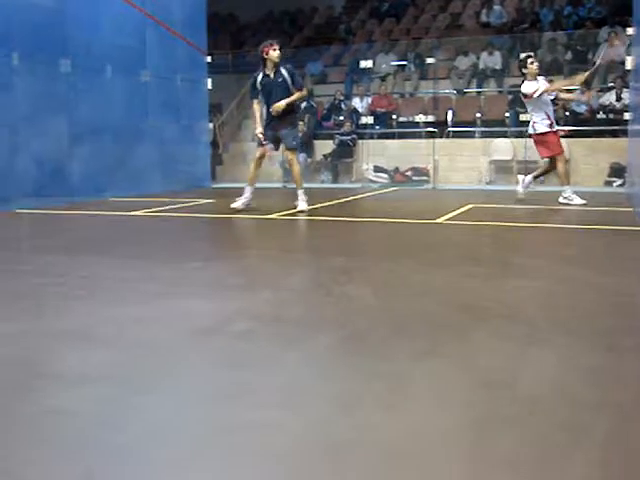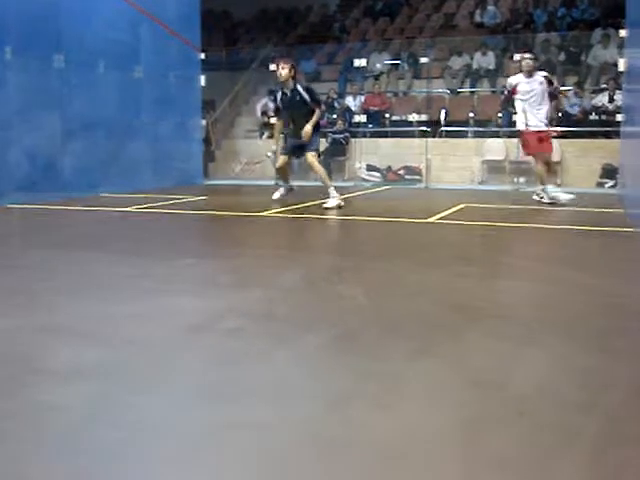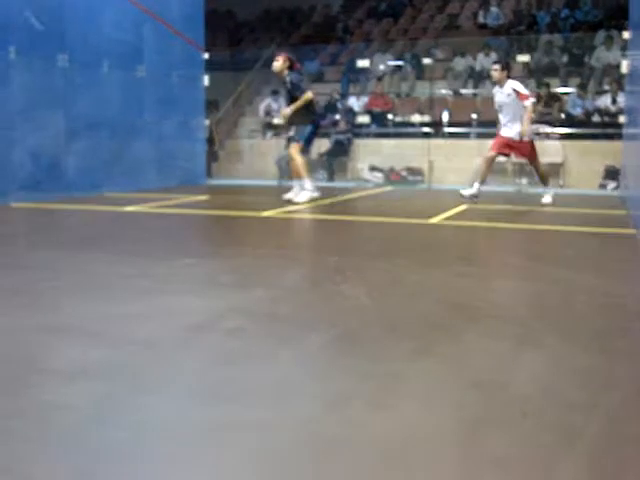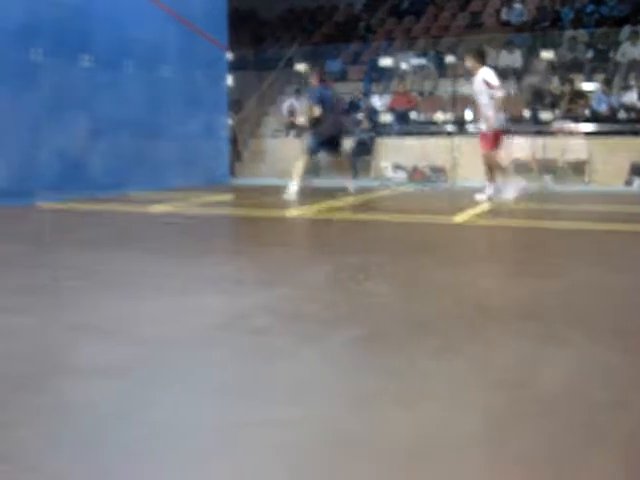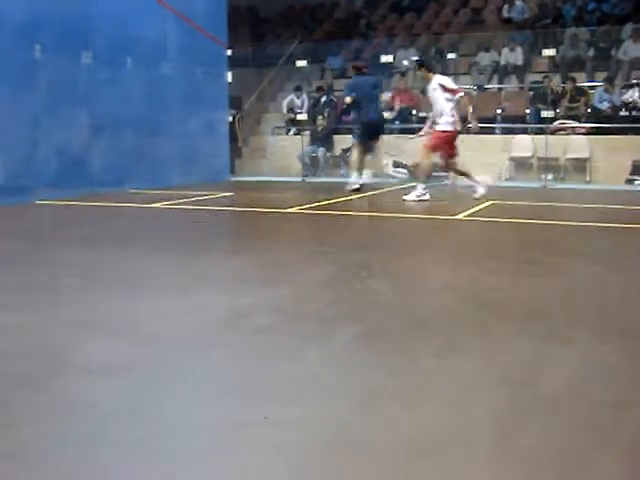
dt=0.3s
person 1, frame 1
left shoulder: (541, 80)
right shoulder: (526, 88)
left elbow: (557, 95)
right elbow: (550, 89)
left wrist: (578, 97)
right wrist: (573, 81)
left hip: (547, 127)
right hip: (542, 128)
left knee: (553, 162)
right knee: (561, 159)
left ankle: (527, 179)
right ankle: (566, 194)
person 1, frame 2
left shoulder: (544, 77)
right shoulder: (513, 81)
left elbow: (555, 92)
right elbow: (508, 96)
left wrist: (551, 109)
left hip: (542, 126)
right hip: (526, 126)
left knee: (547, 160)
right knee: (539, 159)
left ankle: (542, 191)
right ankle: (552, 191)
person 1, frame 3
left shoulder: (515, 87)
right shoulder: (496, 91)
left elbow: (529, 105)
left wrist: (526, 124)
left hip: (521, 134)
right hip: (505, 133)
left knee: (535, 165)
right knee: (489, 158)
left ankle: (548, 192)
right ankle: (476, 189)
person 1, frame 4
left shoulder: (486, 75)
right shoulder: (477, 77)
left elbow: (499, 95)
left wrist: (493, 117)
right wrist: (482, 120)
left hip: (494, 123)
right hip: (487, 123)
left knee: (488, 155)
right knee: (487, 156)
left ankle: (511, 182)
right ankle: (492, 189)
person 1, frame 5
left shoulder: (442, 81)
right shoulder: (431, 86)
left elbow: (461, 97)
left wrist: (471, 119)
right wrist: (427, 126)
left hip: (447, 127)
right hip: (442, 127)
left knee: (425, 153)
right knee: (449, 163)
left ankle: (422, 190)
right ankle: (477, 184)
person 2, frame 1
left shoulder: (287, 72)
right shoulder: (258, 78)
left elbow: (303, 92)
right elbow: (256, 103)
left wrist: (285, 102)
right wrist: (258, 126)
left hip: (288, 122)
right hip: (270, 124)
left knee: (291, 158)
right knee: (258, 157)
left ankle: (301, 198)
right ankle: (246, 196)
person 2, frame 2
left shoulder: (304, 89)
right shoulder: (279, 96)
left elbow: (320, 108)
right elbow: (280, 120)
left wrist: (311, 125)
right wrist: (276, 143)
left hip: (310, 132)
right hip: (293, 134)
left knee: (311, 160)
right knee: (280, 165)
left ankle: (334, 196)
right ankle: (286, 186)
person 2, frame 3
left shoulder: (292, 79)
right shoulder: (288, 80)
left elbow: (309, 95)
left wrist: (291, 109)
right wrist: (294, 126)
left hip: (308, 121)
right hip: (301, 123)
left knee: (294, 152)
right knee: (294, 154)
left ankle: (309, 188)
right ankle: (298, 189)
person 2, frame 4
left shoulder: (315, 92)
right shoulder: (332, 93)
left elbow: (316, 113)
right elbow: (339, 111)
left wrist: (310, 117)
left hip: (321, 131)
right hip: (336, 130)
left knee: (305, 159)
right knee: (338, 156)
left ankle: (293, 188)
person 2, frame 5
left shoulder: (350, 83)
right shoulder: (375, 80)
left elbow: (347, 101)
right elbow: (382, 98)
left wrist: (353, 99)
left hip: (363, 119)
right hip: (377, 119)
left knee: (358, 149)
right knee: (371, 148)
left ankle: (356, 179)
